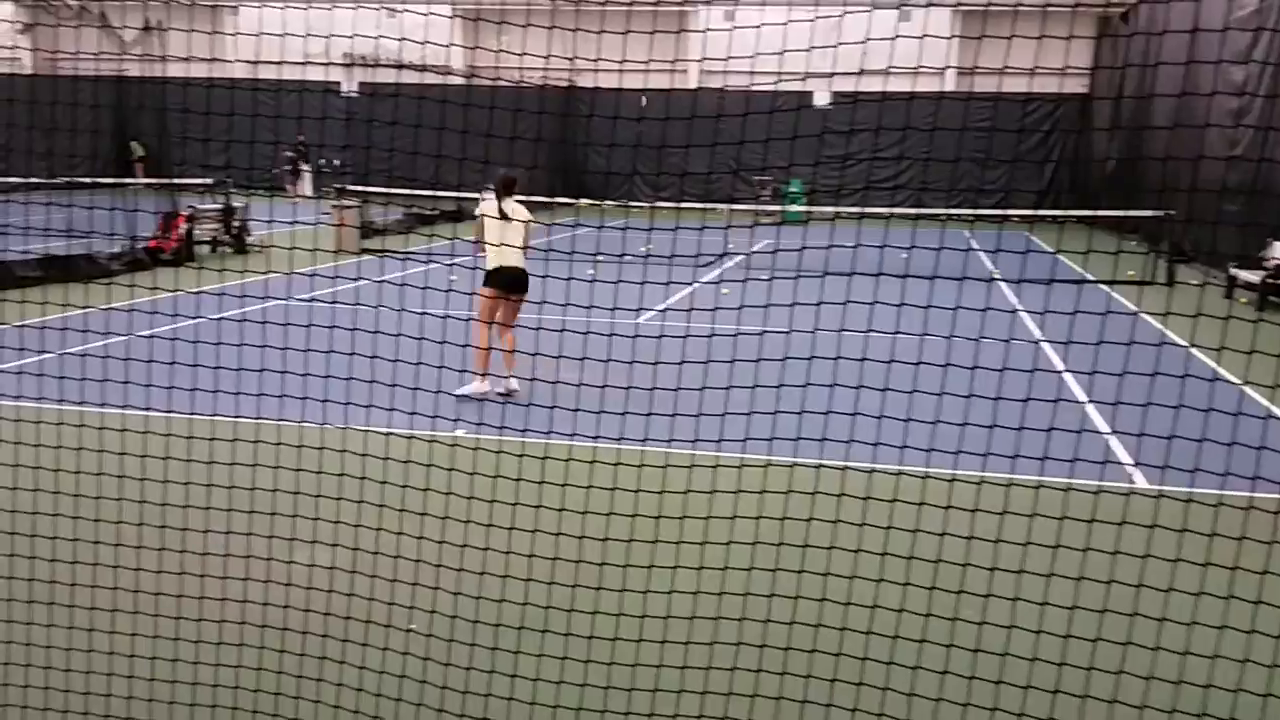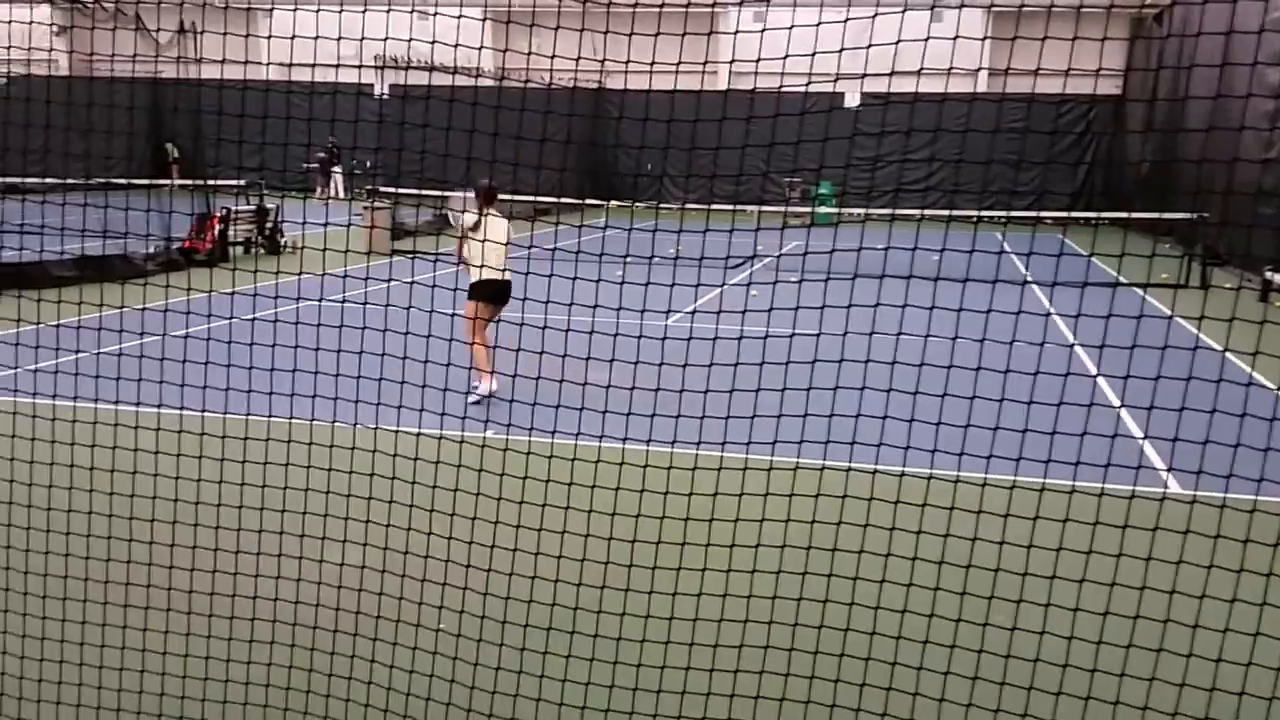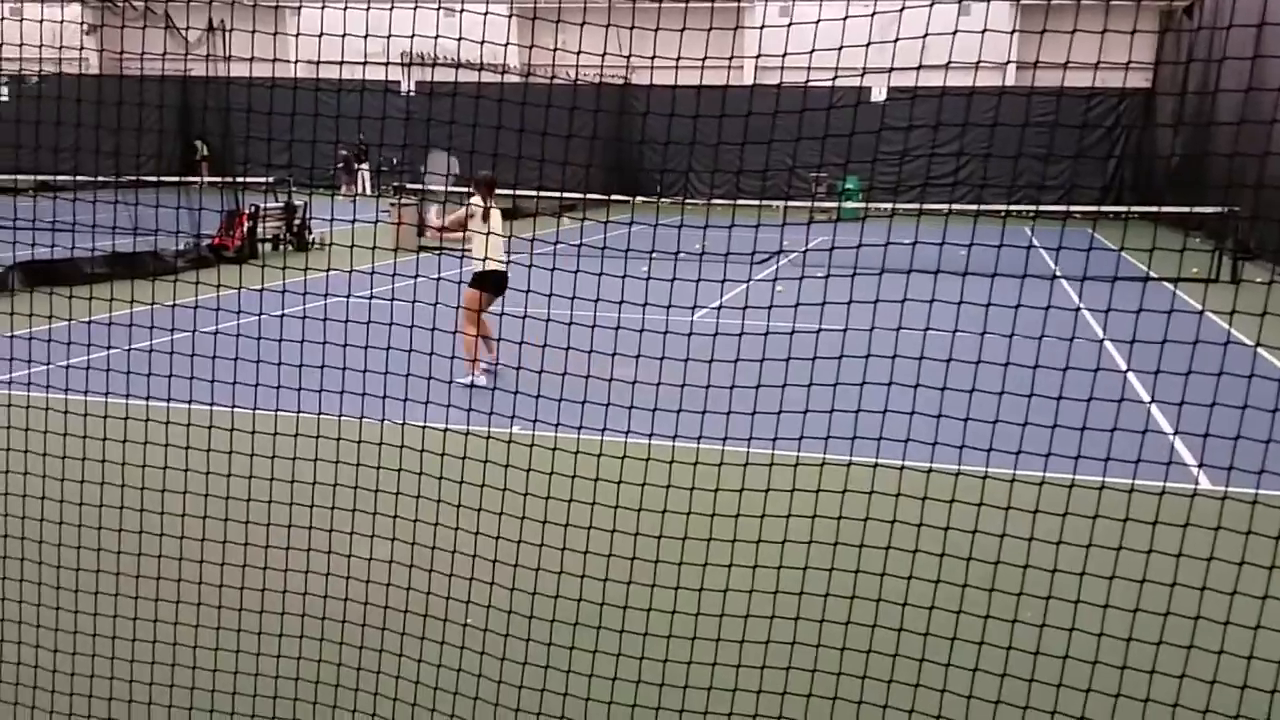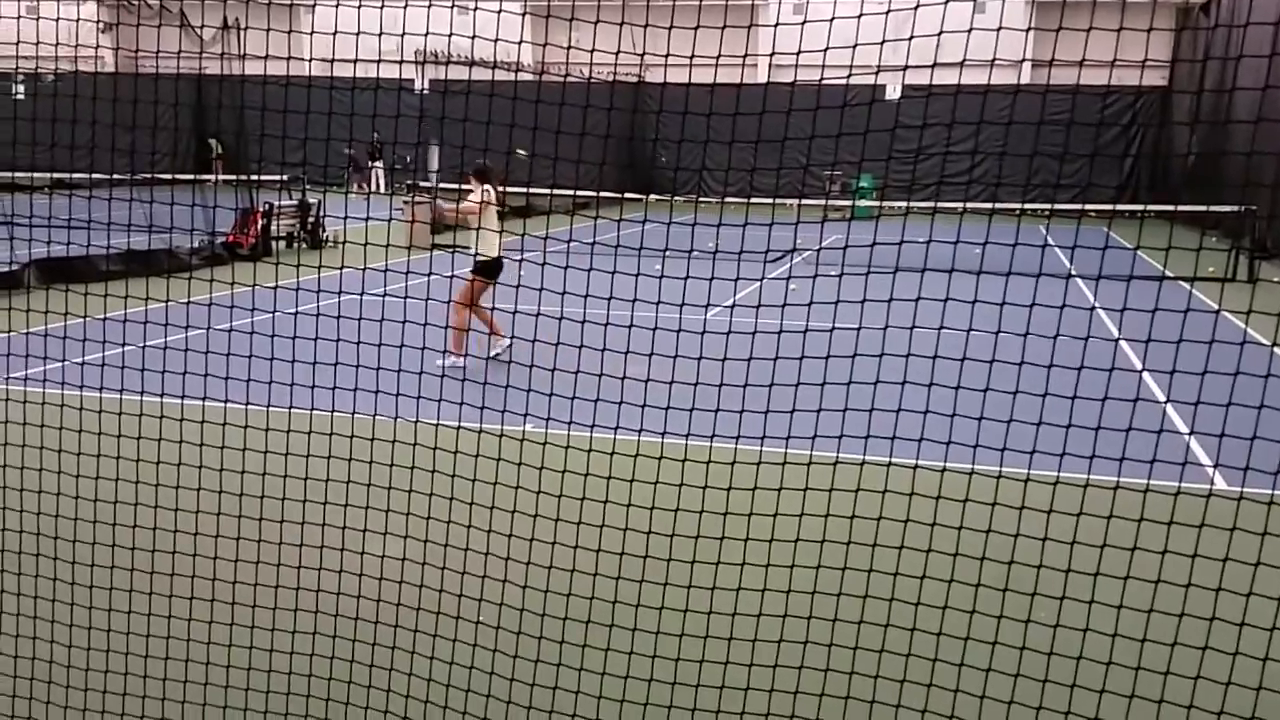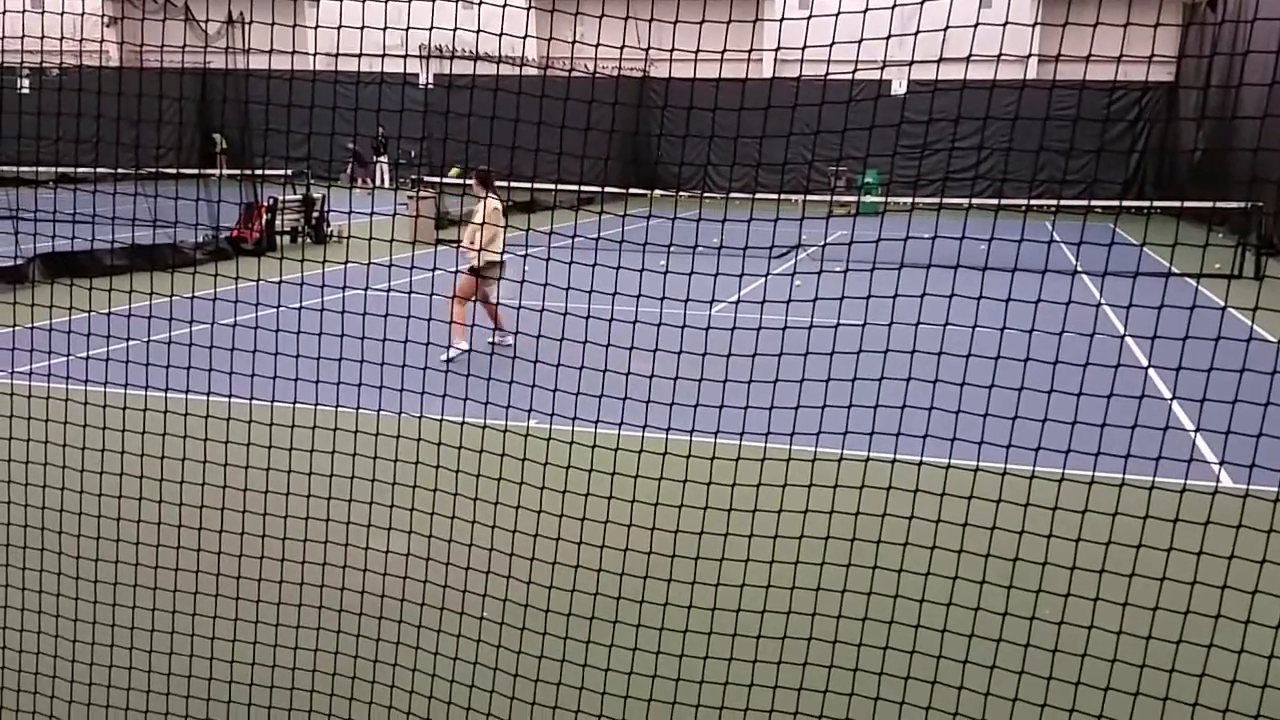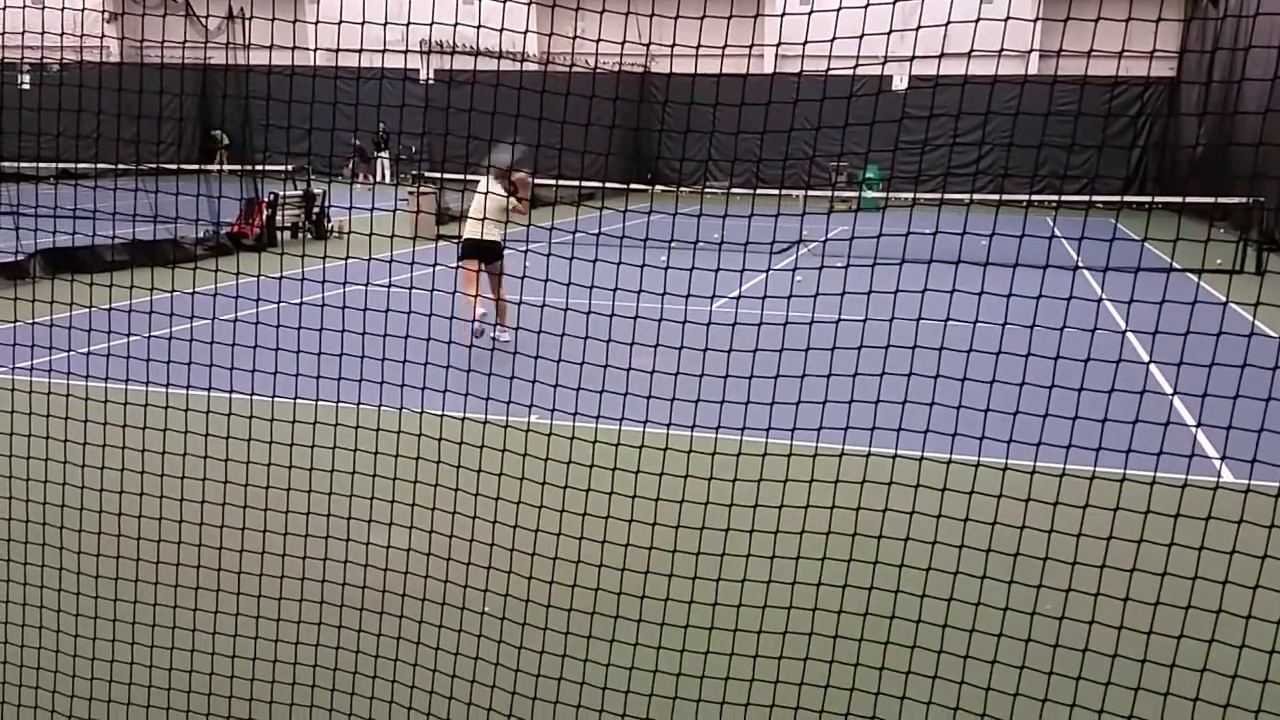
dt=0.3s
person 1, frame 1
left shoulder: (485, 205)
right shoulder: (524, 212)
left elbow: (479, 240)
left hip: (498, 271)
right hip: (519, 274)
left knee: (482, 327)
right knee: (506, 327)
left ankle: (480, 381)
right ankle: (510, 378)
person 1, frame 2
left shoulder: (469, 217)
right shoulder: (504, 223)
left elbow: (460, 251)
left wrist: (465, 259)
left hip: (484, 284)
right hip: (503, 284)
left knee: (474, 336)
right knee: (479, 331)
left ankle: (486, 383)
right ankle: (486, 382)
person 1, frame 3
left shoulder: (476, 203)
right shoulder: (494, 211)
left elbow: (451, 221)
left wrist: (435, 224)
right wrist: (443, 234)
left hip: (486, 273)
right hip: (499, 274)
left knee: (468, 322)
right knee: (475, 315)
left ankle: (475, 374)
right ankle: (492, 357)
person 1, frame 4
left shoulder: (486, 190)
right shoulder: (473, 195)
left elbow: (474, 209)
right elbow: (459, 215)
left wrist: (446, 207)
right wrist: (443, 209)
left hip: (488, 262)
right hip: (485, 260)
left knee: (459, 305)
right knee: (472, 304)
left ankle: (457, 355)
right ankle: (499, 339)
person 1, frame 5
left shoulder: (491, 202)
right shoulder: (483, 203)
left elbow: (492, 233)
right elbow: (469, 234)
left wrist: (474, 248)
right wrist: (468, 246)
left hip: (487, 262)
right hip: (489, 261)
left knee: (457, 300)
right knee: (484, 298)
left ankle: (459, 343)
right ankle: (503, 335)
person 1, frame 6
left shoulder: (484, 181)
right shoulder: (507, 196)
right elbow: (523, 211)
left wrist: (513, 181)
right wrist: (524, 193)
left hip: (470, 242)
right hip: (492, 244)
left knee: (469, 290)
right knee: (497, 290)
left ankle: (477, 312)
right ankle: (502, 330)
